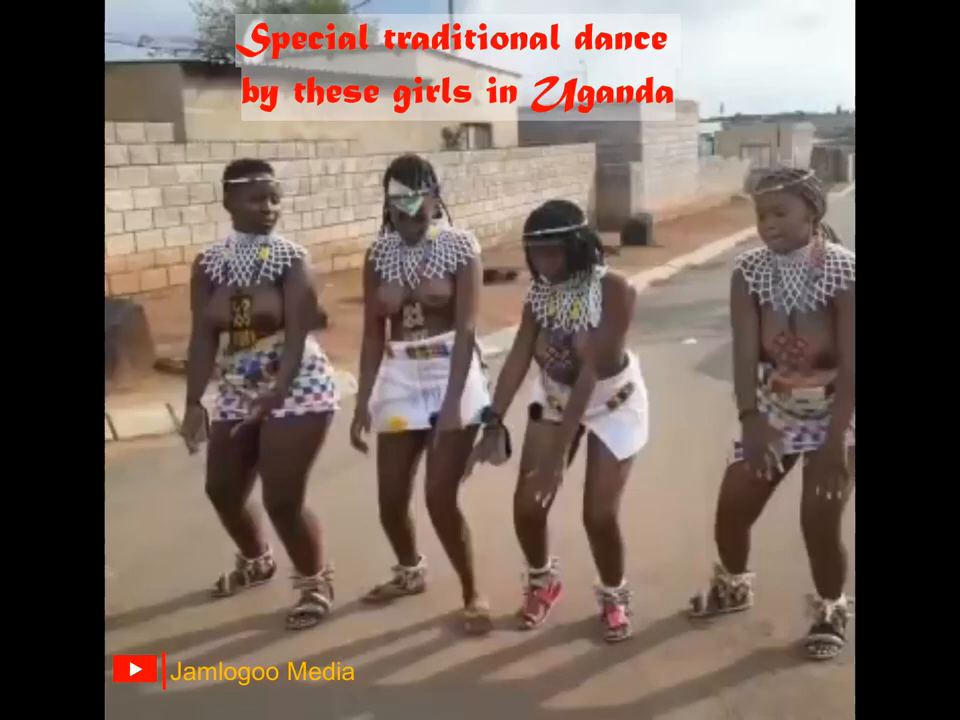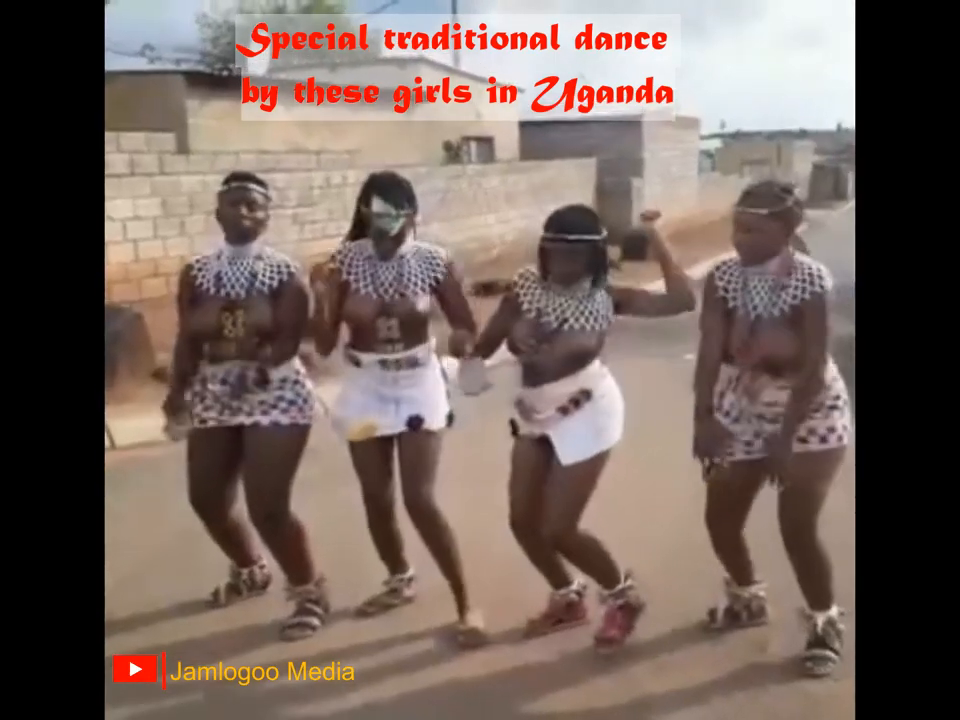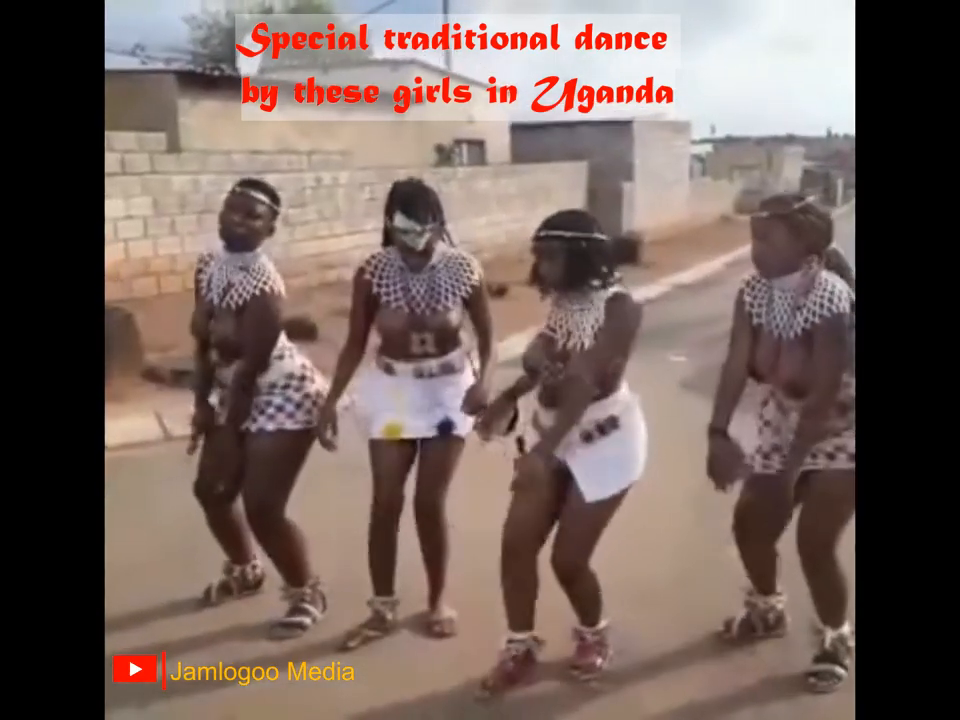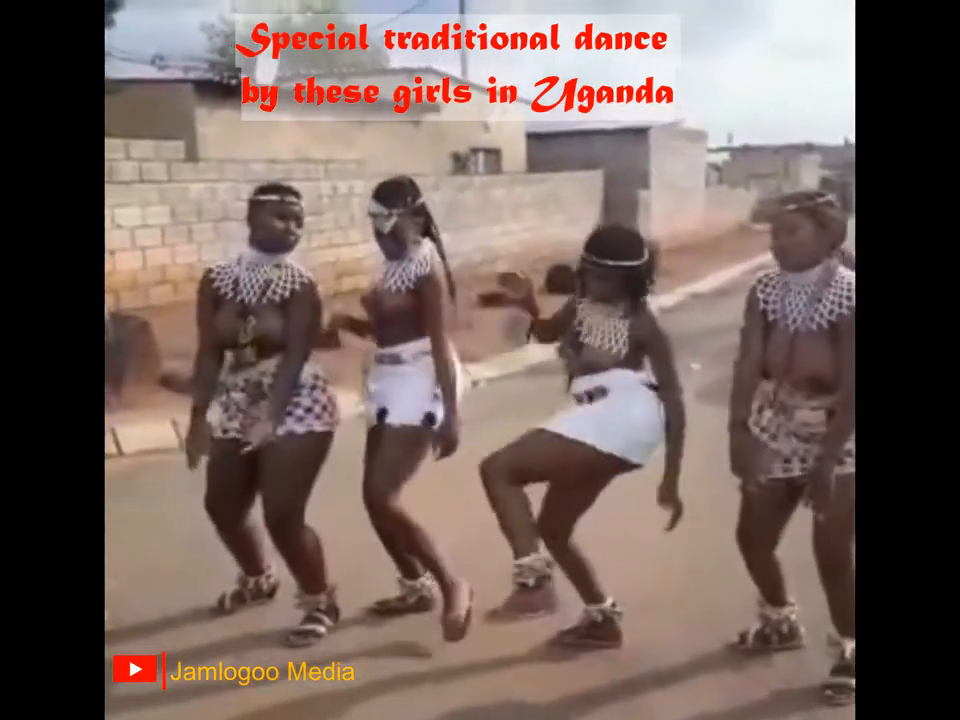
dt=1s
person 1, frame 1
left shoulder: (844, 269)
right shoulder: (749, 271)
left elbow: (850, 363)
right elbow: (745, 351)
left wrist: (835, 441)
right wrist: (751, 418)
left hip: (837, 410)
right hip: (773, 406)
left knee: (819, 522)
right knee: (731, 510)
left ankle: (831, 611)
right ankle: (733, 586)
person 1, frame 2
left shoulder: (810, 280)
right shoulder: (722, 277)
left elbow: (813, 370)
right elbow: (710, 350)
left wrist: (786, 441)
right wrist: (704, 415)
left hip: (810, 416)
right hip: (745, 413)
left knee: (797, 525)
right knee: (719, 517)
left ankle: (825, 623)
right ankle: (748, 599)
person 1, frame 3
left shoulder: (831, 300)
right shoulder: (754, 292)
left elbow: (825, 394)
right elbow: (736, 364)
left wrist: (792, 467)
right wrist: (718, 435)
left hip: (839, 433)
right hip: (783, 423)
left knee: (814, 544)
right knee: (750, 525)
left ankle: (837, 640)
right ankle: (767, 610)
person 1, frame 4
left shoulder: (848, 294)
right shoulder: (766, 289)
left elbow: (852, 387)
right elbow: (750, 362)
left wrist: (828, 461)
right wrist: (739, 429)
left hip: (841, 437)
right hip: (781, 430)
left knee: (833, 552)
right knee: (752, 535)
left ankle: (851, 651)
right ankle: (781, 622)
person 2, frame 1
left shoulder: (460, 246)
right shoulder: (379, 253)
left elbow: (465, 328)
right elbow: (373, 334)
left wrist: (453, 401)
right wrist: (362, 403)
left hip: (451, 378)
right hip: (398, 380)
left knee: (440, 499)
right knee: (390, 499)
left ankle: (472, 593)
right ankle: (410, 571)
person 2, frame 2
left shoulder: (431, 260)
right shoulder: (342, 262)
left elbow: (466, 325)
right elbow: (324, 344)
left wrist: (462, 334)
right wrist: (319, 297)
left hip: (418, 386)
right hip: (364, 387)
left knee: (420, 501)
right knee: (377, 500)
left ankle: (465, 603)
right ankle: (400, 581)
person 2, frame 3
left shoulder: (463, 269)
right shoulder: (372, 272)
left elbow: (486, 334)
right elbow: (355, 344)
left wrist: (483, 379)
right wrist: (330, 403)
left hip: (448, 390)
right hip: (391, 389)
left knee: (429, 502)
right knee: (386, 503)
left ankle: (438, 600)
right ankle: (383, 610)
person 2, frame 4
left shoulder: (426, 262)
right shoulder: (395, 263)
left elbow: (440, 341)
left wrist: (450, 414)
right wrist: (351, 324)
left hip: (419, 384)
right hip: (390, 384)
left knee: (381, 497)
right knee: (376, 498)
left ankle: (451, 587)
right ankle: (416, 586)
person 3, frame 1
left shoulder: (291, 259)
right shoulder: (208, 264)
left elbow: (298, 333)
right elbow: (203, 336)
left wrist: (278, 393)
right wrist: (193, 403)
left hip: (296, 388)
right hip: (236, 391)
left knee: (282, 499)
right knee: (222, 490)
left ankle: (316, 582)
right ankle: (255, 560)
person 3, frame 2
left shoulder: (283, 273)
right shoulder: (196, 273)
left elbow: (288, 347)
right elbow: (189, 340)
left wrist: (261, 350)
right wrist: (177, 387)
left hip: (275, 397)
right hip: (215, 399)
left knee: (268, 508)
right knee: (206, 499)
left ankle: (310, 592)
right ankle: (250, 571)
person 3, frame 3
left shoulder: (262, 288)
right shoulder: (207, 267)
left elbow: (252, 366)
right elbow: (205, 343)
left wrist: (231, 433)
right wrist: (202, 402)
left hip: (281, 399)
right hip: (235, 397)
left knee: (262, 510)
right knee: (210, 491)
left ankle: (307, 592)
right ankle: (244, 570)
person 3, frame 4
left shoulder: (299, 285)
right shoulder: (217, 278)
left elbow: (295, 358)
right elbow: (209, 352)
left wrist: (270, 418)
right wrist: (199, 418)
left hip: (295, 409)
right hip: (238, 408)
left knee: (282, 515)
right knee: (221, 507)
left ankle: (320, 602)
right ankle: (257, 579)
person 4, frame 1
left shoulder: (614, 289)
right shoulder: (539, 292)
left elbow: (593, 369)
right elbow: (518, 358)
left wrist: (560, 450)
right wrist: (494, 423)
left hip: (613, 405)
right hip: (555, 401)
left knee: (600, 516)
right knee: (527, 507)
left ankle: (614, 596)
right ankle: (542, 581)
person 4, frame 2
left shoulder: (607, 298)
right shoulder: (527, 284)
left elbow: (683, 300)
right elbow: (492, 335)
left wrist: (654, 239)
right wrist: (470, 353)
left hip: (585, 414)
right hip: (534, 413)
left knee: (558, 528)
right knee: (523, 522)
left ankle: (622, 594)
right ankle: (567, 599)
person 4, frame 3
left shoulder: (620, 307)
right shoulder: (559, 300)
left elbow: (587, 382)
left wrist: (541, 456)
right wrist: (508, 396)
left hip: (603, 441)
right hip: (549, 433)
left knee: (568, 560)
right knee: (516, 541)
left ankle: (593, 636)
right ankle: (521, 648)
person 4, frame 4
left shoulder: (643, 322)
right shoulder: (584, 301)
left elbow: (674, 401)
right elbow: (546, 333)
left wrist: (671, 479)
right wrist: (527, 304)
left hip: (621, 418)
right hip: (602, 429)
left knee: (496, 470)
right knee: (551, 529)
left ankle: (533, 581)
right ankle: (601, 618)
